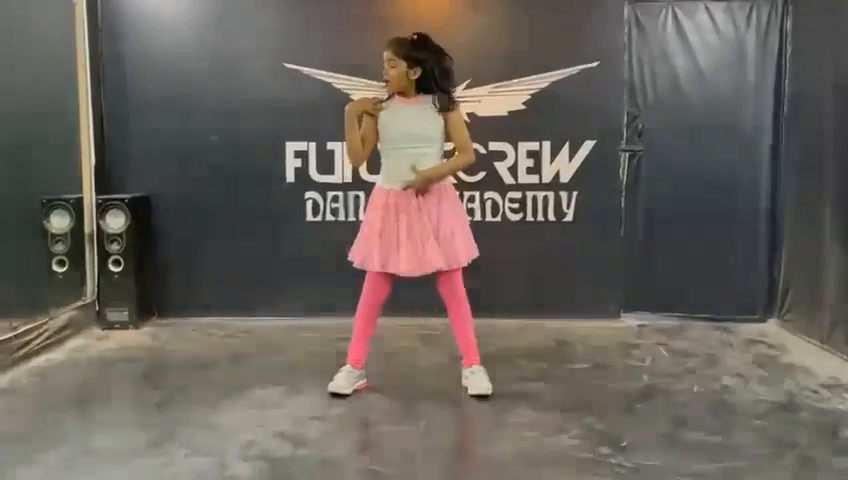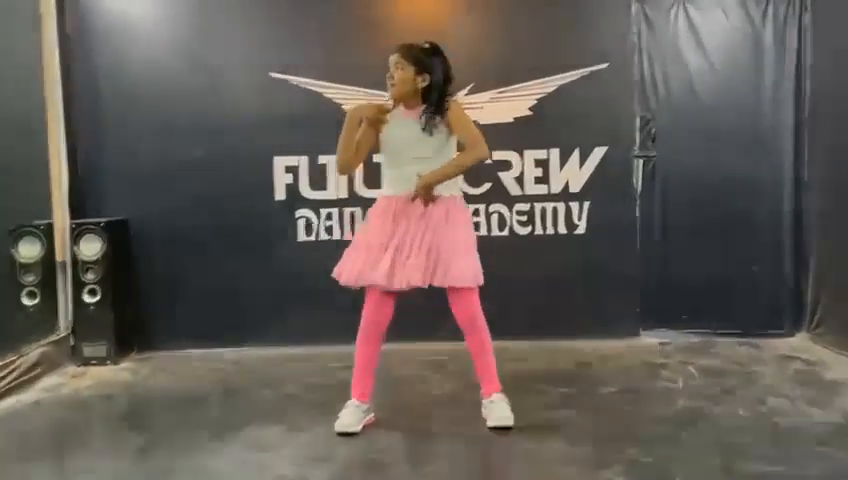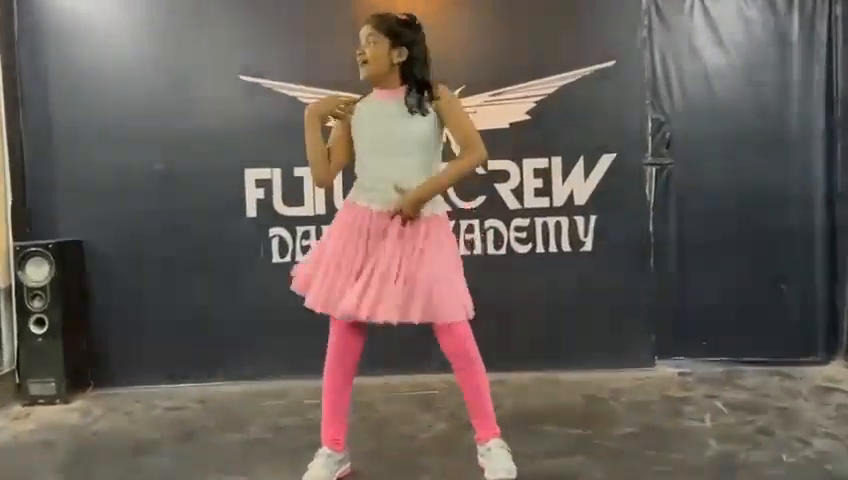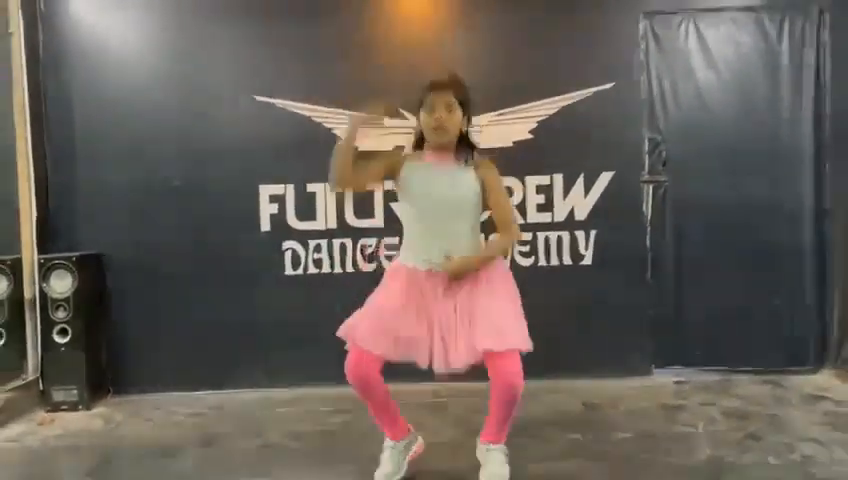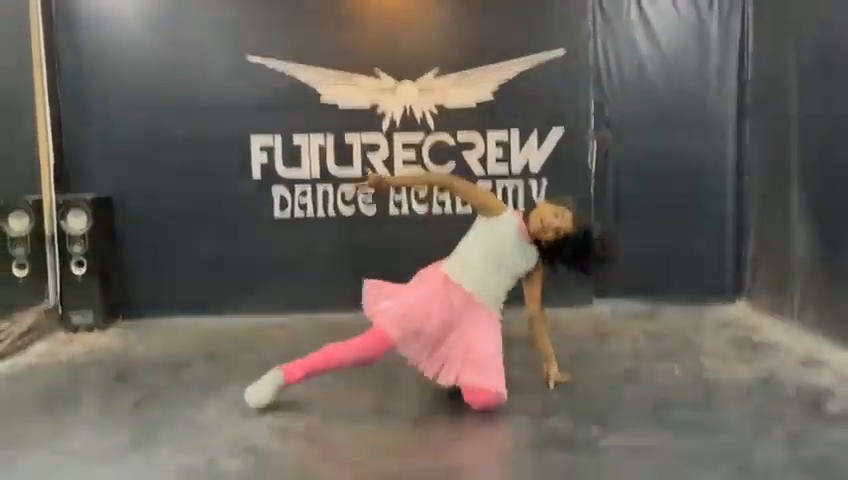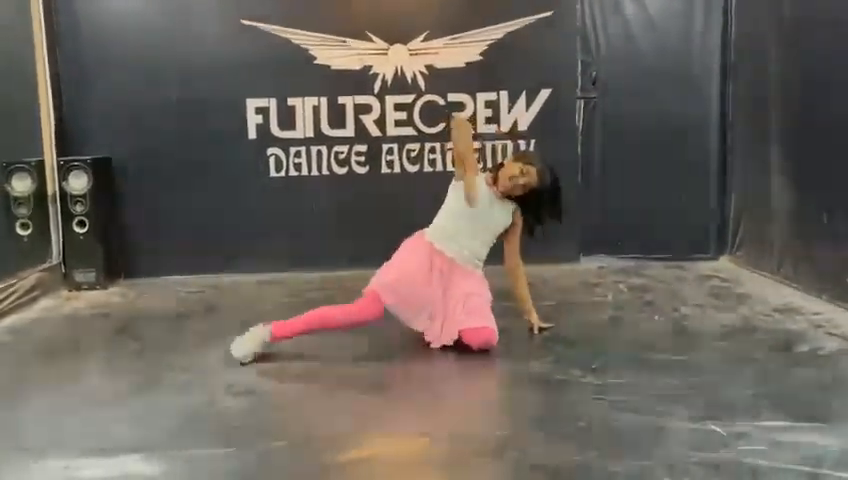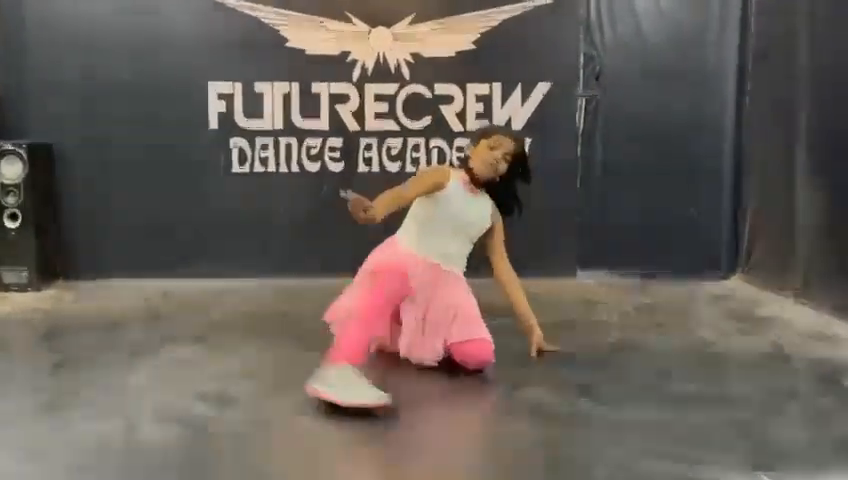
dt=0.7s
person 1, frame 1
left shoulder: (443, 105)
right shoulder: (378, 109)
left elbow: (467, 154)
right elbow: (357, 158)
left wrist: (432, 174)
right wrist: (351, 114)
left hip: (436, 202)
right hip: (390, 204)
left knee: (453, 288)
right knee: (374, 289)
left ankle: (472, 366)
right ankle: (354, 367)
person 1, frame 2
left shoulder: (446, 110)
right shoulder: (380, 118)
left elbow: (479, 150)
right elbow: (345, 165)
left wrist: (435, 177)
right wrist: (352, 122)
left hip: (441, 214)
right hip: (391, 217)
left knee: (468, 311)
right knee: (375, 312)
left ankle: (493, 395)
right ankle: (360, 401)
person 1, frame 3
left shoulder: (434, 99)
right shoulder: (352, 111)
left elbow: (475, 152)
right elbow: (323, 176)
left wrist: (422, 193)
right wrist: (313, 118)
left hip: (422, 230)
right hip: (361, 229)
left knee: (458, 342)
right knee: (342, 345)
left ankle: (490, 441)
person 1, frame 4
left shoulder: (480, 170)
right shoulder: (404, 164)
left elbow: (510, 232)
right elbow: (344, 184)
left wrist: (473, 261)
right wrist: (349, 134)
left hip: (473, 283)
right hip: (413, 280)
left knee: (508, 377)
right knee: (360, 368)
left ankle: (491, 444)
right ankle: (399, 439)
person 1, frame 5
left shoulder: (535, 261)
right shoulder: (498, 213)
left elbow: (535, 313)
right elbow: (448, 181)
left wrist: (550, 363)
right wrist: (392, 181)
left hip: (478, 316)
right hip: (441, 289)
left knee: (484, 399)
right knee: (373, 345)
left ankle: (456, 371)
right ankle: (283, 375)
person 1, frame 6
left shoulder: (514, 214)
right shoulder: (469, 175)
left elbow: (513, 263)
right elbow: (458, 122)
left wrist: (530, 313)
right wrist: (469, 175)
left hip: (464, 276)
right hip: (426, 255)
left knee: (483, 340)
right knee: (368, 310)
left ankle: (435, 314)
right ankle: (268, 332)
person 1, frame 7
left shoulder: (490, 212)
right shoulder: (441, 176)
left elbow: (503, 270)
right elbow: (397, 195)
left wrist: (532, 328)
right wrist: (372, 211)
left hip: (446, 280)
right hip: (402, 259)
left knee: (478, 357)
right knee: (395, 279)
right ankle: (339, 370)
